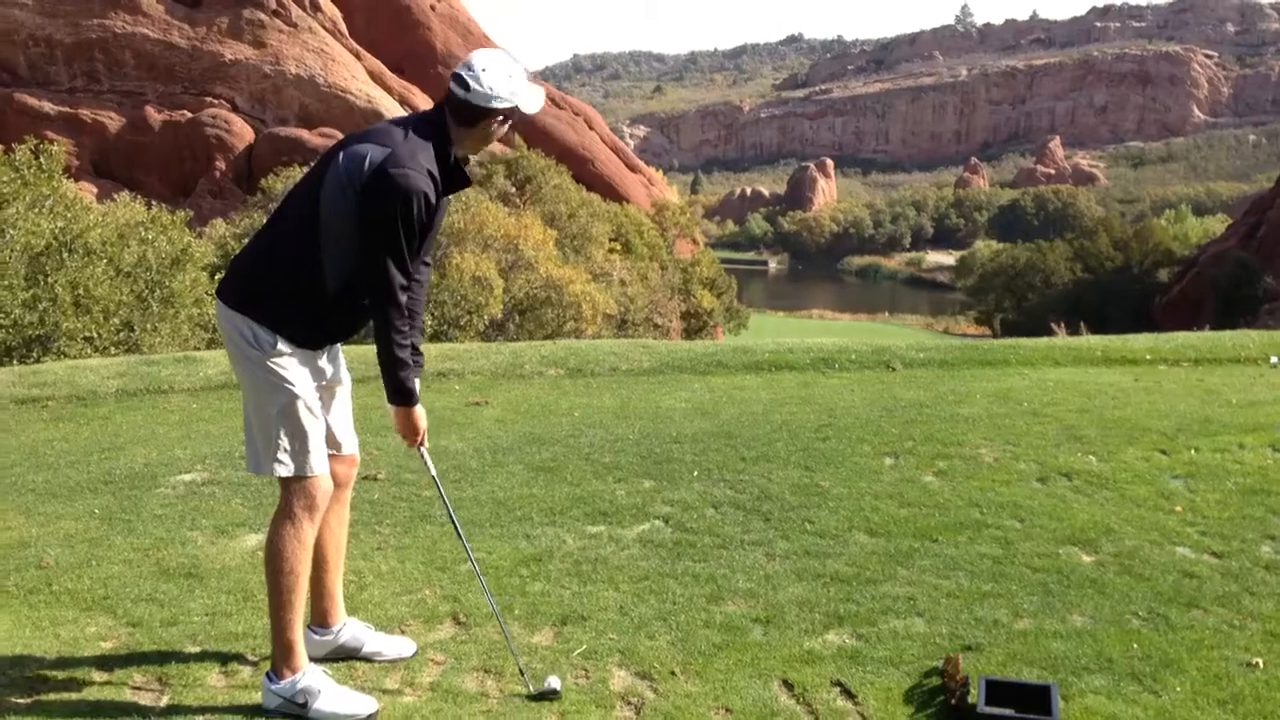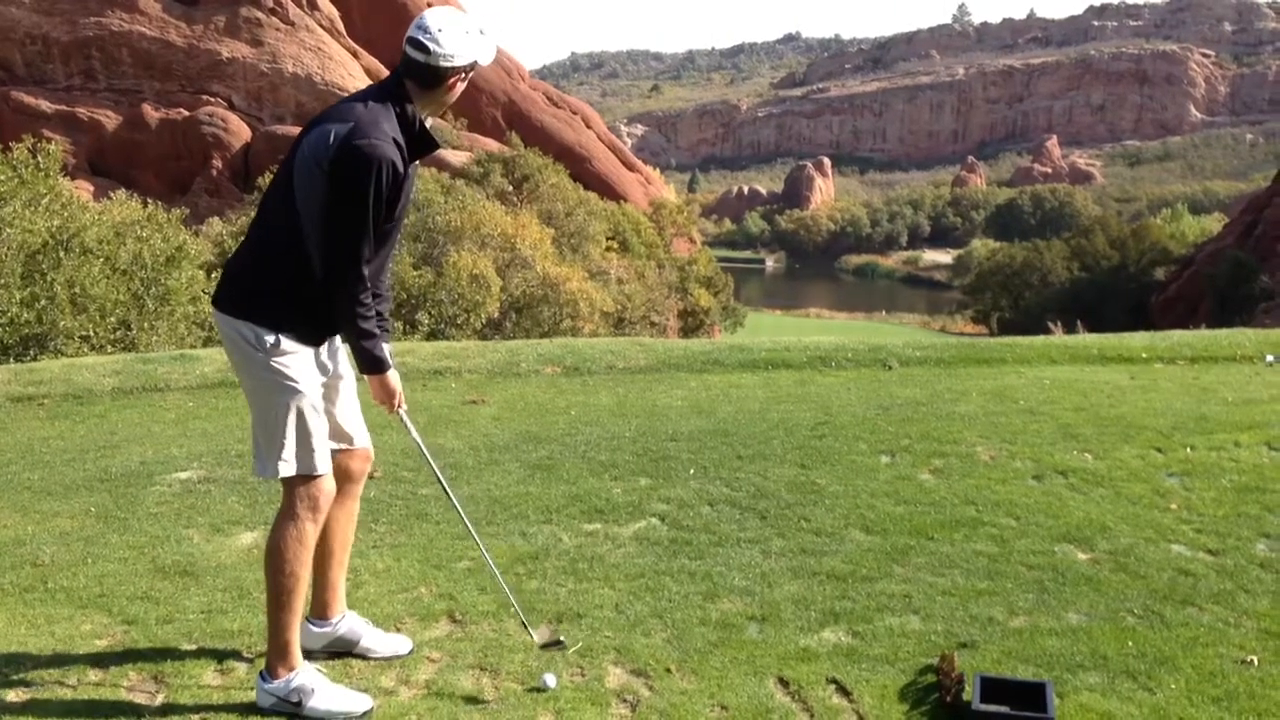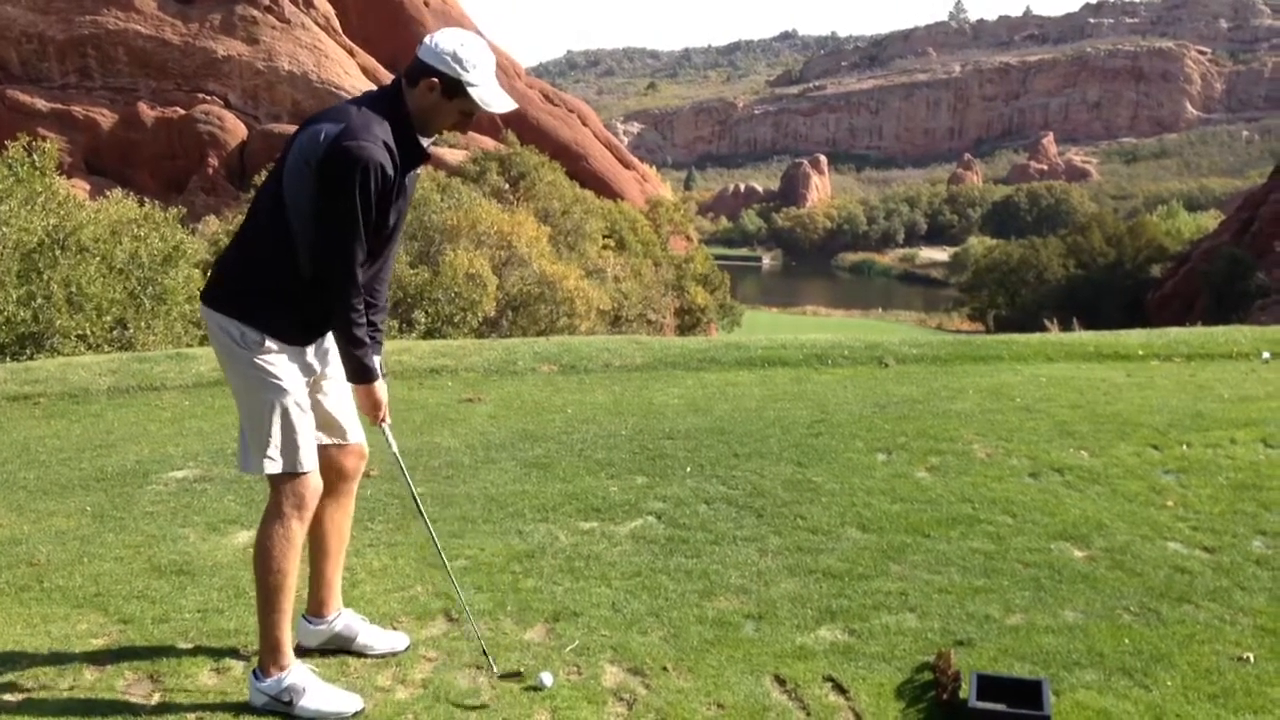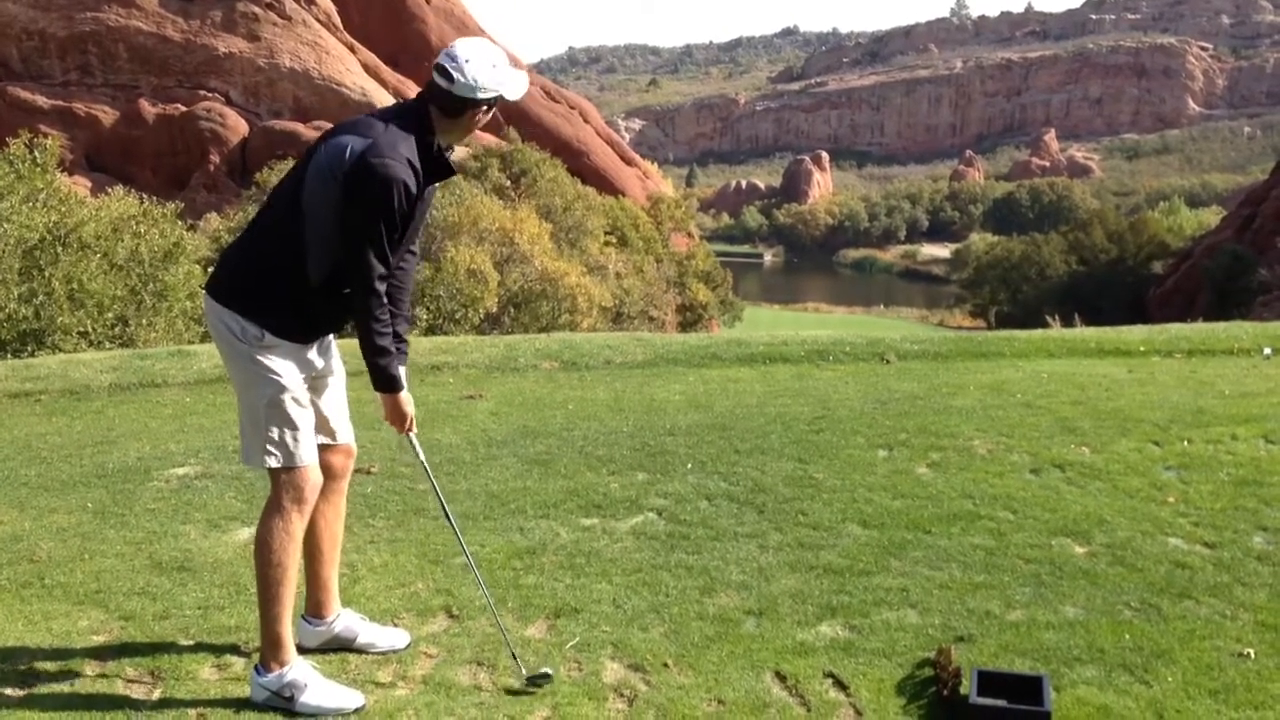
dt=1s
person 1, frame 1
left shoulder: (425, 155)
right shoulder: (404, 175)
left elbow: (410, 279)
right elbow: (386, 292)
left wrist: (412, 378)
right wrist: (404, 397)
left hip: (312, 322)
right hip: (271, 323)
left knee: (340, 469)
right knee: (307, 491)
left ankle: (328, 626)
person 1, frame 2
left shoulder: (388, 126)
right shoulder: (370, 145)
left elbow: (367, 260)
right elbow: (345, 270)
left wrist: (377, 349)
right wrist: (377, 364)
left hip: (310, 321)
right hip: (269, 322)
left knee: (352, 463)
right knee: (309, 492)
left ankle: (327, 619)
person 1, frame 3
left shoulder: (397, 140)
right shoulder: (358, 147)
left elbow: (372, 264)
right elbow: (340, 272)
left wrist: (369, 359)
right wrist: (365, 373)
left hip: (303, 320)
right hip: (258, 322)
left knee: (345, 458)
right knee: (299, 487)
left ankle: (325, 616)
person 1, frame 4
left shoulder: (414, 148)
right shoulder: (385, 164)
left elbow: (396, 265)
right elbow: (366, 283)
left wrist: (397, 366)
right wrist: (389, 385)
left hip: (304, 317)
right hip: (259, 317)
left knee: (336, 460)
right knee: (297, 483)
left ankle: (323, 616)
